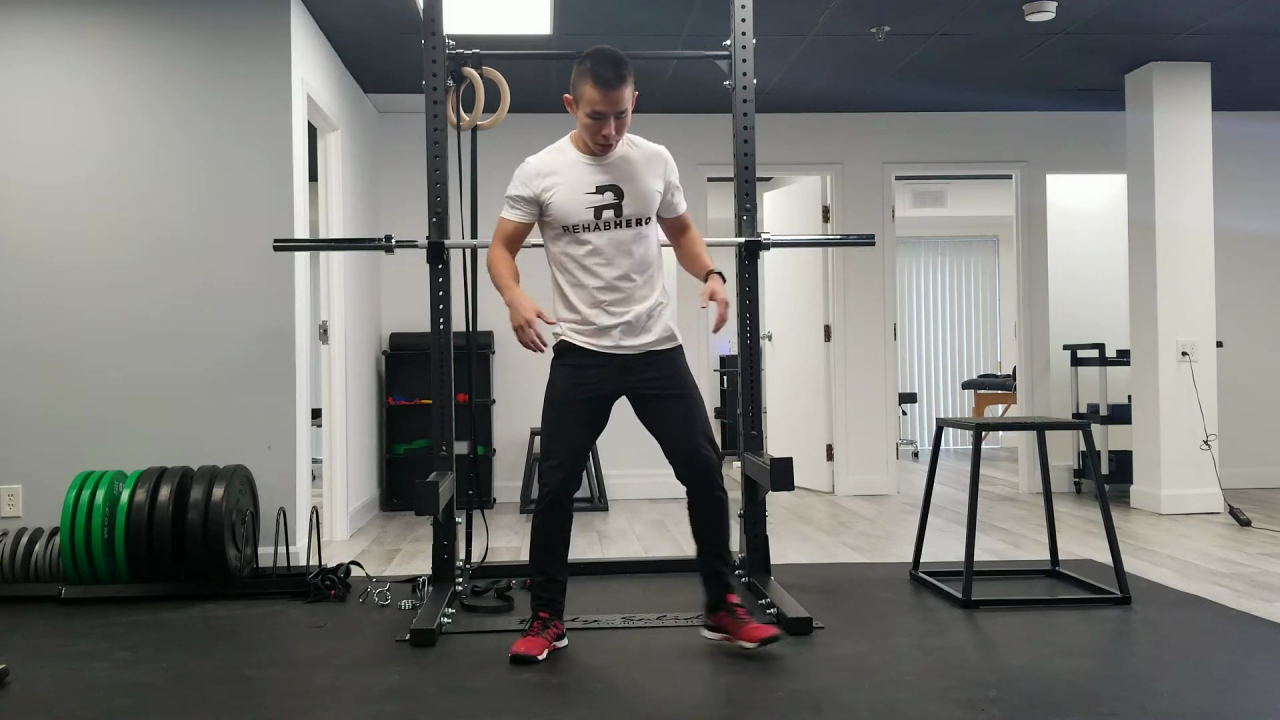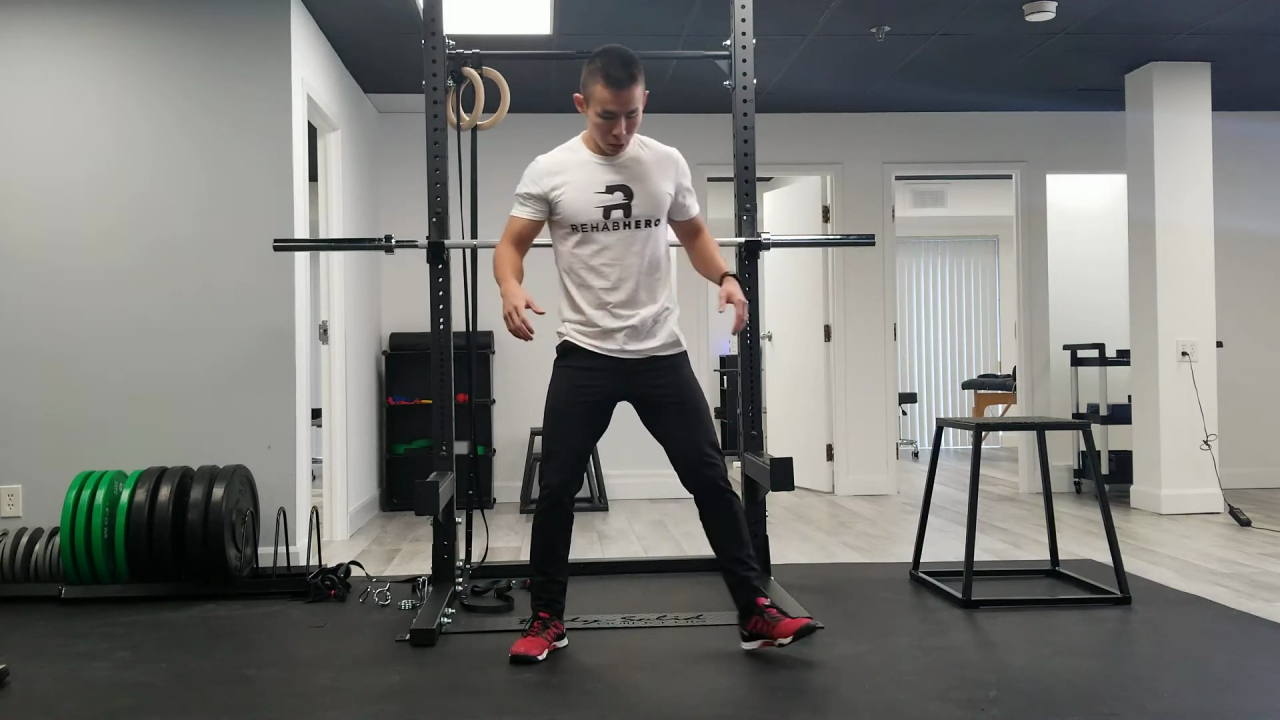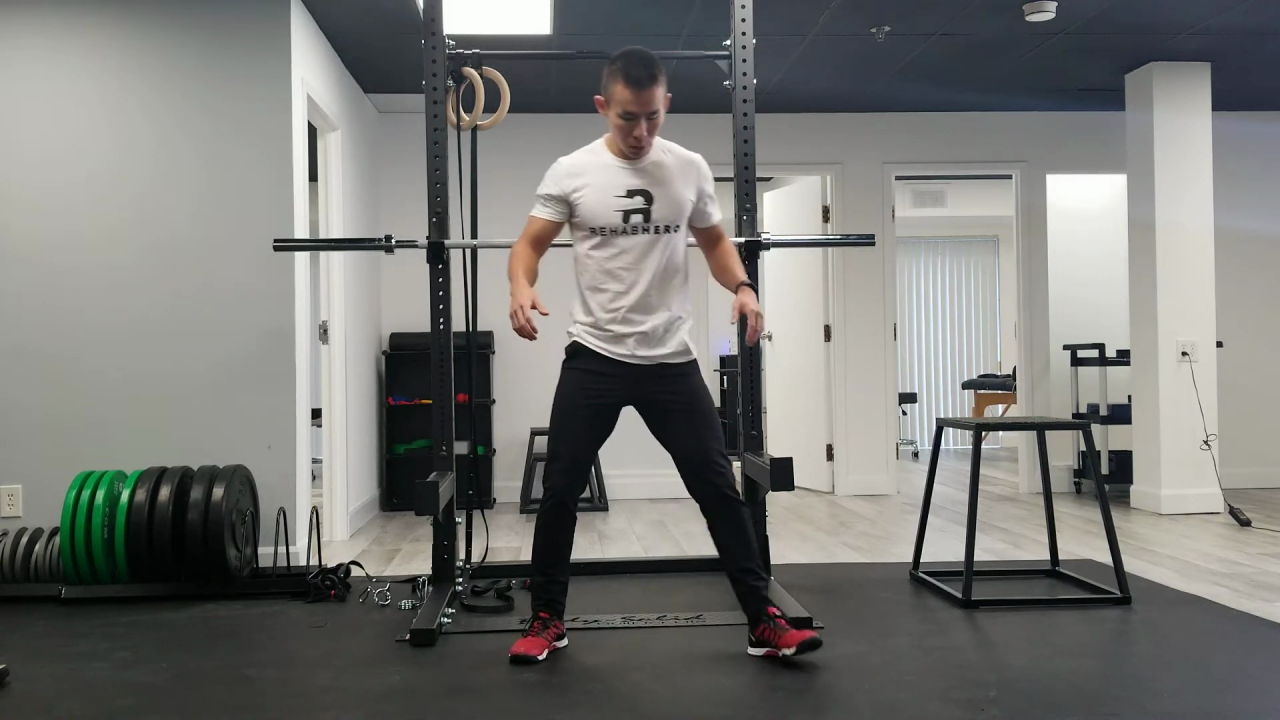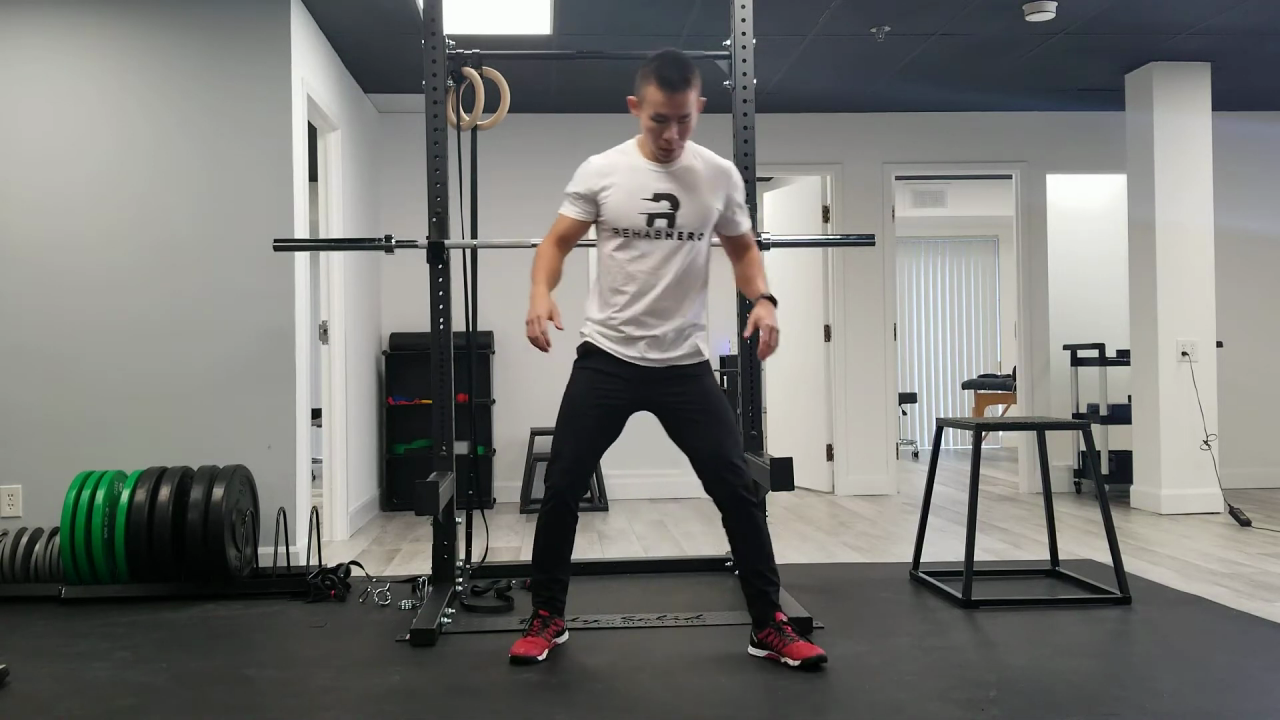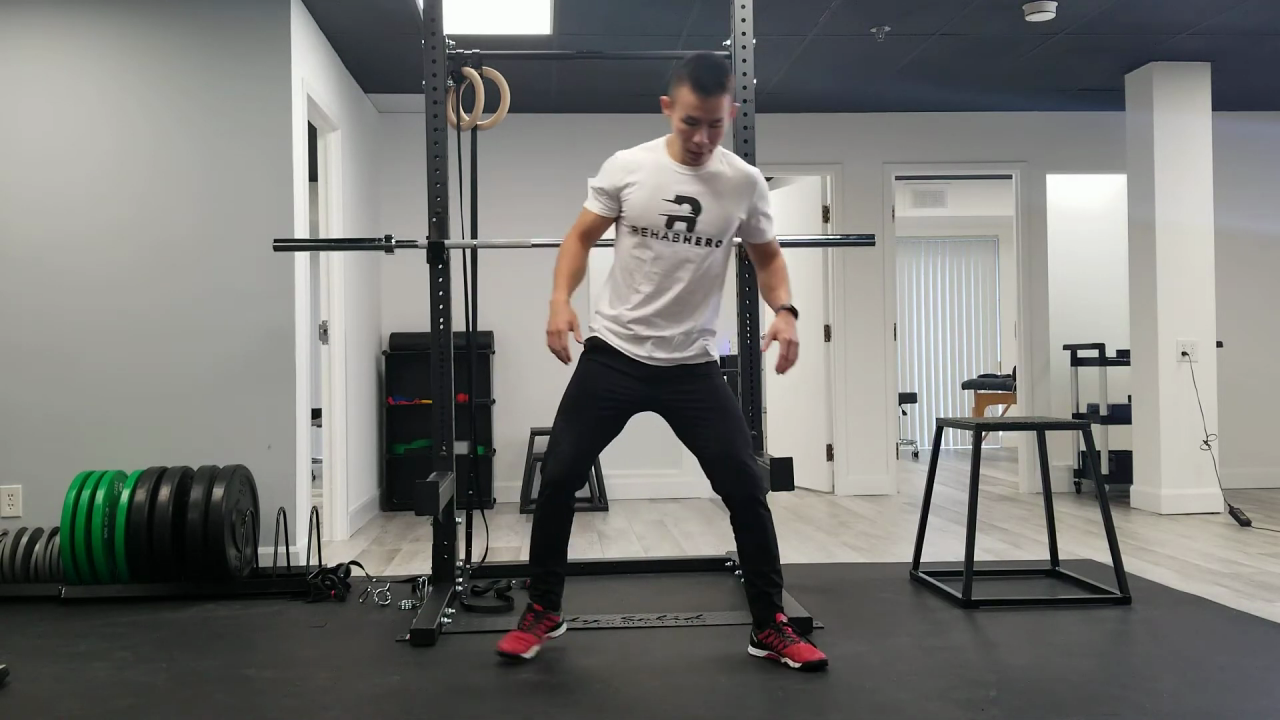
dt=0.1s
person 1, frame 1
left shoulder: (656, 160)
right shoulder: (539, 171)
left elbow: (680, 230)
right elbow: (501, 247)
left wrist: (712, 277)
right wrist: (516, 300)
left hip: (656, 347)
right hip: (581, 351)
left knee: (704, 471)
right knee: (556, 486)
left ankle: (723, 608)
right ankle: (546, 619)
person 1, frame 2
left shoulder: (666, 162)
right shoulder: (549, 170)
left elbow: (693, 234)
right elbow: (510, 244)
left wrist: (725, 277)
right wrist: (511, 289)
left hip: (660, 352)
right hip: (585, 353)
left knee: (710, 478)
right knee: (556, 488)
left ankle: (755, 613)
right ankle: (546, 620)
person 1, frame 3
left shoulder: (689, 168)
right shoulder: (570, 172)
left elbow: (714, 241)
right elbow: (529, 244)
left wrist: (741, 287)
right wrist: (521, 289)
left hip: (670, 359)
right hip: (594, 357)
left knee: (716, 486)
right knee: (561, 490)
left ankle: (764, 621)
right ankle: (546, 619)
person 1, frame 4
left shoulder: (720, 176)
right shoulder: (601, 172)
left elbow: (743, 248)
right elbow: (556, 242)
left wrist: (763, 300)
right wrist: (541, 294)
left hip: (682, 363)
right hip: (604, 357)
left knee: (736, 488)
right knee: (562, 486)
left ankle: (769, 626)
right ankle: (546, 619)
person 1, frame 5
left shoulder: (746, 182)
right shoulder: (625, 167)
left elbow: (766, 254)
right elbow: (579, 237)
left wrist: (785, 311)
right wrist: (560, 300)
left hip: (692, 363)
right hip: (615, 353)
left knee: (744, 486)
right knee: (560, 478)
left ankle: (770, 626)
right ankle: (542, 612)
